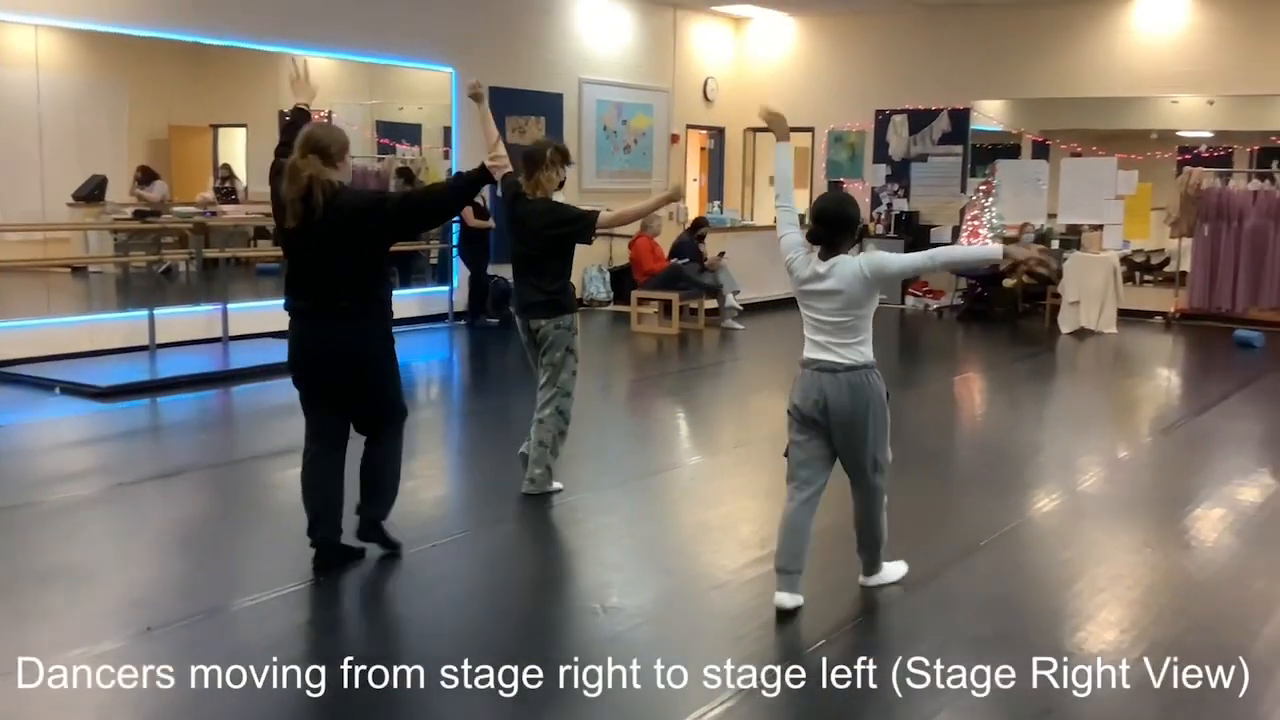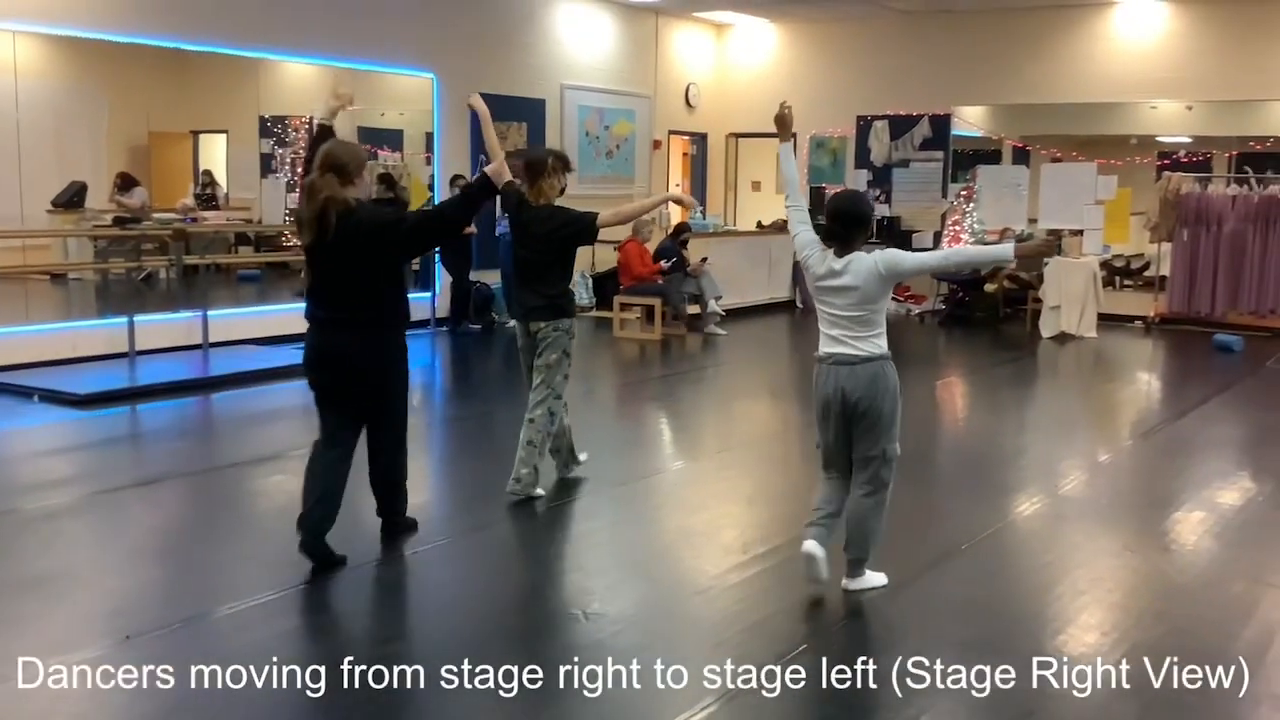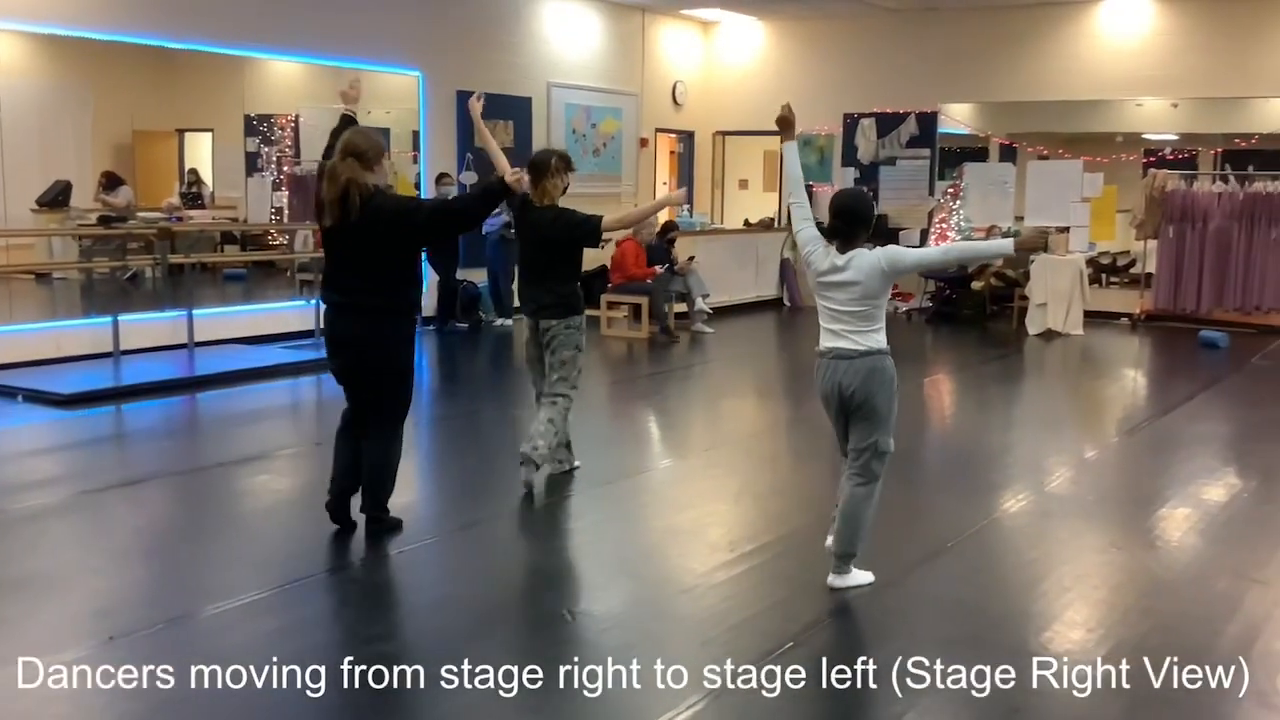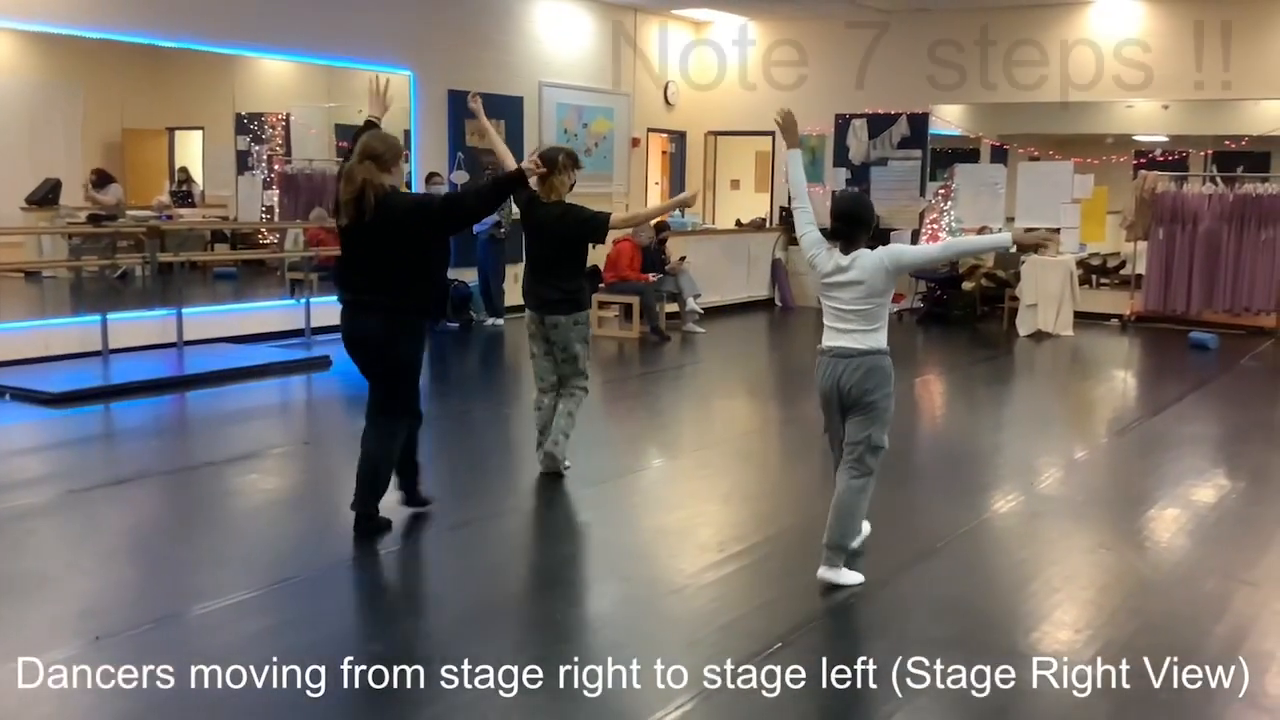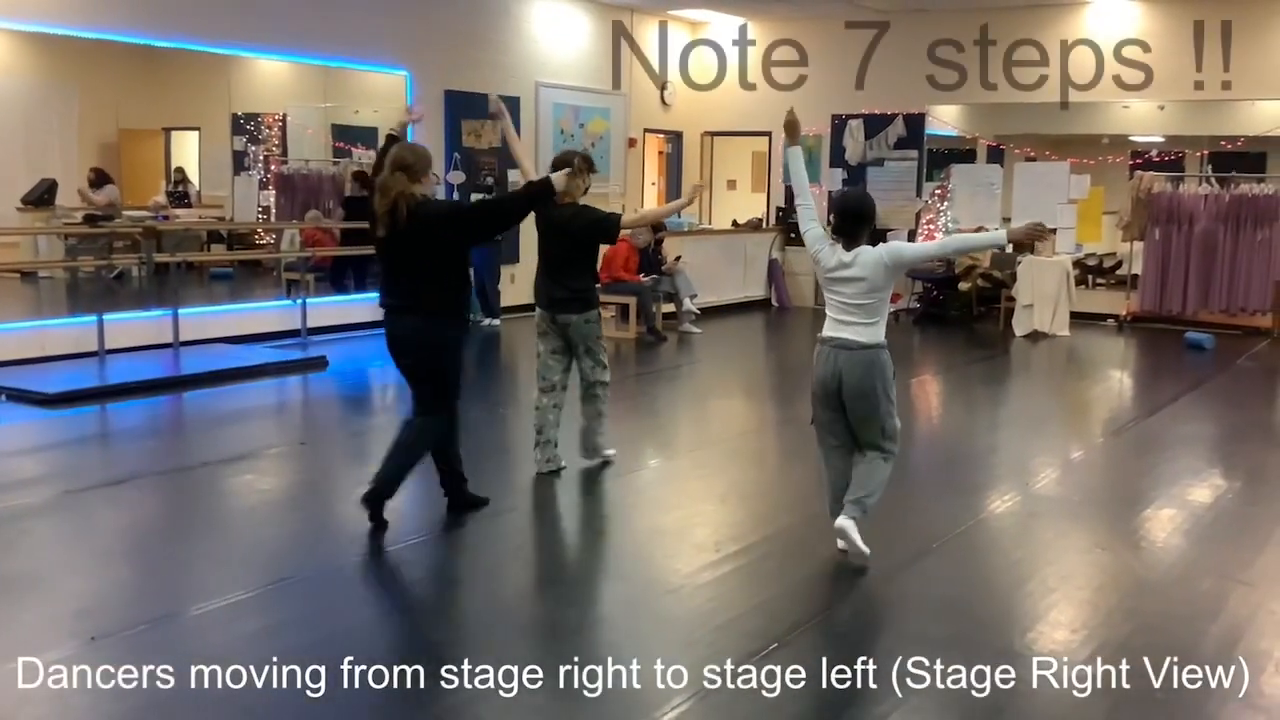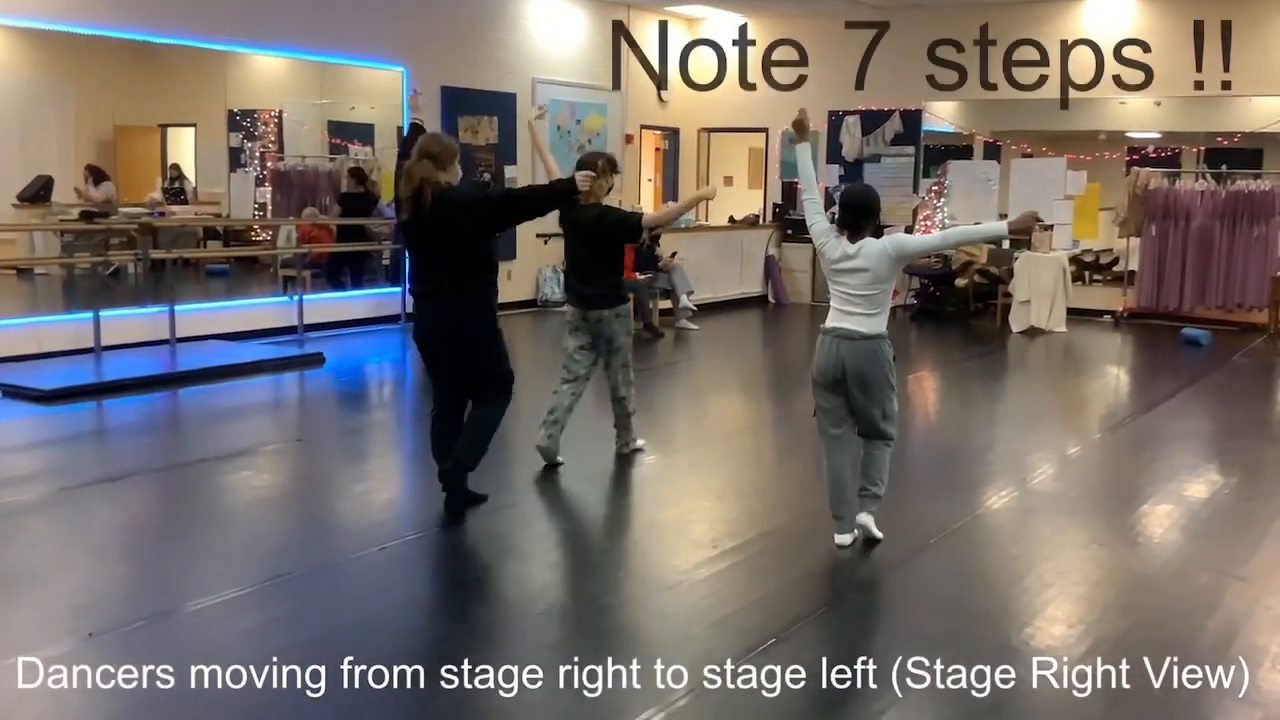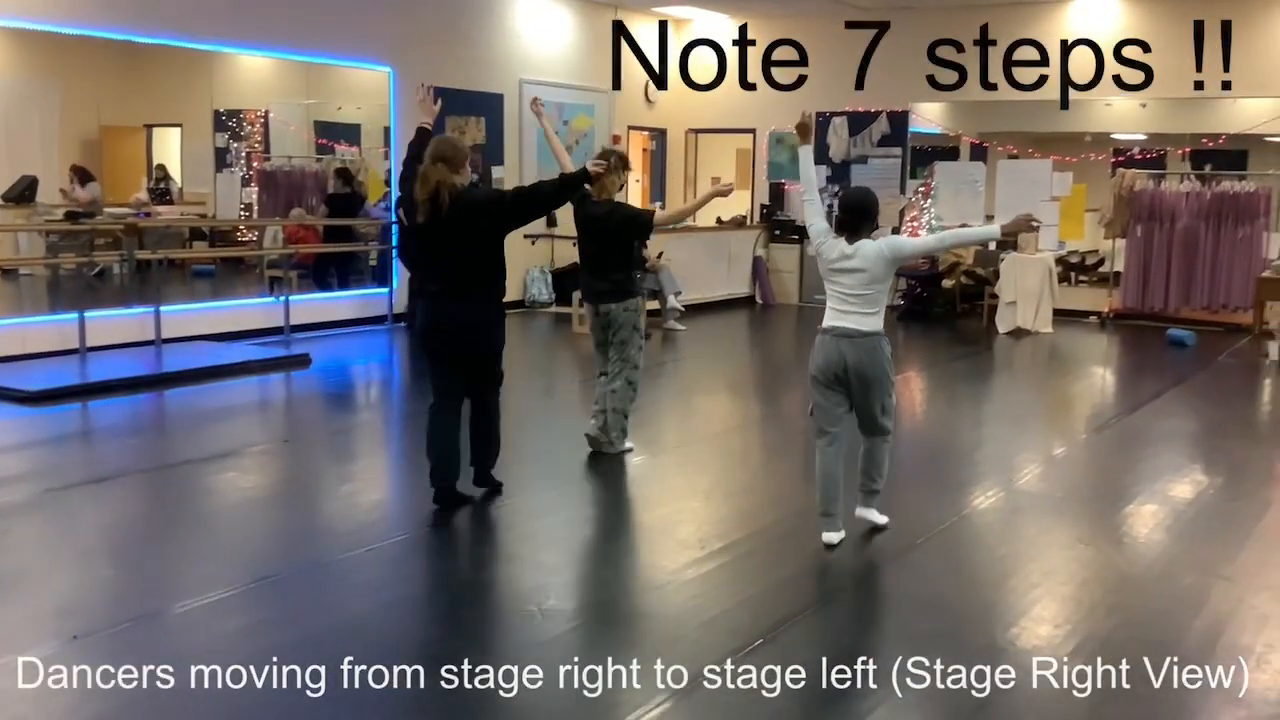
dt=0.3s
person 1, frame 1
left shoulder: (798, 262)
right shoulder: (867, 269)
left elbow: (784, 206)
right elbow: (937, 257)
left wrist: (782, 140)
right wrist: (1005, 252)
left hip: (810, 383)
right hip: (856, 385)
left knee: (803, 487)
right knee: (868, 483)
left ankle: (787, 586)
right ankle: (873, 568)
person 1, frame 2
left shoulder: (812, 259)
right shoulder: (882, 265)
left elbow: (795, 204)
right elbow: (951, 257)
left wrist: (786, 141)
right wrist: (1016, 252)
left hip: (828, 374)
right hip: (872, 376)
left knee: (836, 469)
right knee: (872, 475)
left ankle: (816, 537)
right ankle: (855, 570)
person 1, frame 3
left shoulder: (815, 255)
right shoulder: (883, 261)
left elbow: (798, 202)
right elbow: (950, 252)
left wrist: (789, 139)
right wrist: (1015, 245)
left hip: (829, 367)
right hip: (871, 369)
left knee: (852, 457)
right knee: (864, 468)
left ankle: (840, 533)
right ankle: (842, 567)
person 1, frame 4
left shoulder: (818, 257)
right shoulder: (886, 261)
left elbow: (800, 205)
right elbow: (949, 250)
left wrist: (793, 146)
right wrist: (1009, 241)
left hip: (830, 365)
right hip: (870, 368)
left knee: (844, 453)
right knee: (858, 463)
left ankle: (848, 531)
right ankle: (832, 561)
person 1, frame 5
left shoulder: (822, 254)
right shoulder: (887, 257)
left elbow: (803, 203)
right elbow: (949, 245)
left wrist: (793, 143)
right wrist: (1009, 236)
left hip: (827, 356)
right hip: (867, 361)
left knee: (835, 447)
right knee: (879, 446)
left ankle: (844, 523)
right ankle: (851, 515)
person 1, frame 6
left shoulder: (827, 246)
right shoulder: (891, 249)
left elbow: (810, 197)
right elbow: (951, 237)
left wrist: (802, 141)
right wrist: (1009, 227)
left hip: (830, 346)
right hip: (870, 349)
left knee: (835, 437)
right knee: (878, 434)
left ankle: (842, 525)
right ankle: (866, 508)
person 1, frame 7
left shoulder: (825, 246)
right shoulder: (887, 250)
left elbow: (810, 197)
right elbow: (945, 239)
left wrist: (806, 142)
right wrist: (1002, 230)
left hip: (828, 346)
right hip: (868, 348)
left knee: (829, 435)
right knee: (877, 429)
left ankle: (831, 524)
right ankle: (868, 503)
person 2, frame 1
left shoulder: (289, 200)
right shoulder: (363, 207)
left elbow: (285, 155)
right elbow: (429, 204)
left wrist: (301, 106)
right wrist: (482, 174)
left hip: (308, 336)
right hip: (360, 334)
left knee: (323, 435)
right knee: (385, 423)
left ankle: (325, 541)
right ankle: (372, 519)
person 2, frame 2
left shoulder: (314, 217)
right shoulder: (379, 222)
left elbow: (315, 170)
right elbow: (443, 217)
left wrist: (326, 125)
right wrist: (487, 183)
left hip: (325, 343)
right hip: (377, 343)
left knee: (334, 437)
right knee: (387, 434)
left ankle: (314, 530)
right ankle: (393, 517)
person 2, frame 3
left shoulder: (330, 200)
right shoulder: (395, 211)
left elbow: (333, 156)
right elbow: (456, 212)
left wrist: (348, 114)
right wrist: (503, 186)
left hip: (340, 326)
right hip: (385, 329)
left knee: (357, 411)
right knee: (385, 421)
left ankle: (340, 495)
right ankle: (375, 513)
person 2, frame 4
left shoulder: (349, 203)
right shoulder: (408, 209)
left elbow: (353, 154)
right elbow: (469, 205)
left wrist: (373, 119)
right wrist: (517, 176)
left hip: (358, 321)
right hip: (395, 325)
left knee: (401, 403)
right knee: (389, 411)
left ankle: (409, 487)
right ankle: (367, 511)
person 2, frame 5
left shoulder: (385, 213)
right shoulder: (439, 217)
left elbow: (385, 168)
right elbow: (498, 211)
left wrist: (396, 134)
right wrist: (545, 186)
left hip: (400, 325)
right hip: (434, 327)
left knee: (439, 406)
right knee: (431, 414)
left ankle: (457, 492)
right ankle: (380, 492)
person 2, frame 6
left shoulder: (409, 203)
right shoulder: (467, 203)
left elbow: (409, 163)
right elbow: (521, 201)
left wrist: (416, 125)
right wrist: (570, 186)
left hip: (428, 316)
right hip: (469, 315)
left knee: (446, 400)
right knee: (495, 389)
left ankle: (455, 488)
right ankle: (456, 467)
person 2, frame 7
left shoulder: (416, 202)
right shoulder: (482, 204)
left elbow: (411, 167)
right elbow: (535, 197)
left wrist: (424, 125)
right wrist: (581, 176)
left hip: (434, 314)
right hip: (479, 314)
left knee: (445, 397)
right knee: (483, 392)
left ankle: (444, 485)
right ankle: (484, 468)
person 3, frame 1
left shoulder: (514, 201)
right shoulder: (561, 215)
right elbow: (616, 218)
right wrist: (664, 199)
left hip: (525, 312)
right hip: (555, 314)
left knee: (550, 388)
right knee: (555, 395)
left ankle: (536, 448)
right ankle: (537, 477)
person 3, frame 2
left shoulder: (517, 208)
right shoulder: (564, 219)
right elbow: (619, 216)
right wrist: (667, 197)
left hip: (525, 317)
right hip: (554, 318)
left knee: (546, 392)
right knee: (544, 398)
left ankle: (567, 459)
right ankle: (524, 480)
person 3, frame 3
left shoulder: (523, 209)
right shoulder: (568, 221)
left elbow: (503, 168)
right elbow: (621, 221)
right wrist: (666, 200)
left hip: (532, 315)
right hip: (563, 316)
left knee: (544, 389)
right knee: (558, 392)
left ankle: (559, 457)
right ankle: (535, 452)
person 3, frame 4
left shoulder: (528, 205)
right shoulder: (575, 217)
left elbow: (507, 162)
right elbow: (629, 219)
left wrist: (482, 118)
right wrist: (675, 204)
left hip: (537, 310)
right hip: (570, 312)
left knee: (545, 384)
right knee: (575, 382)
left ankle: (547, 455)
right ankle: (554, 445)
person 3, frame 5
left shoulder: (543, 207)
right shoulder: (588, 218)
left elbow: (524, 163)
right elbow: (639, 219)
left wrist: (504, 118)
right wrist: (682, 202)
left hip: (547, 310)
right hip: (581, 311)
left knee: (549, 383)
right knee: (595, 377)
left ankle: (546, 456)
right ankle: (593, 445)
person 3, frame 6
left shoulder: (569, 210)
right shoulder: (612, 220)
left elbow: (549, 167)
right elbow: (660, 218)
left wrist: (534, 129)
right wrist: (700, 197)
left hip: (578, 308)
right hip: (611, 308)
left knee: (573, 376)
right knee: (619, 375)
left ankle: (549, 438)
right ankle: (626, 440)
person 3, frame 7
left shoulder: (582, 204)
right shoulder: (623, 215)
left elbow: (564, 161)
right elbow: (671, 217)
left wrist: (543, 119)
right wrist: (710, 195)
left hip: (593, 301)
right hip: (623, 301)
left knee: (606, 368)
right knee: (623, 371)
left ankle: (597, 428)
right ankle: (614, 439)
